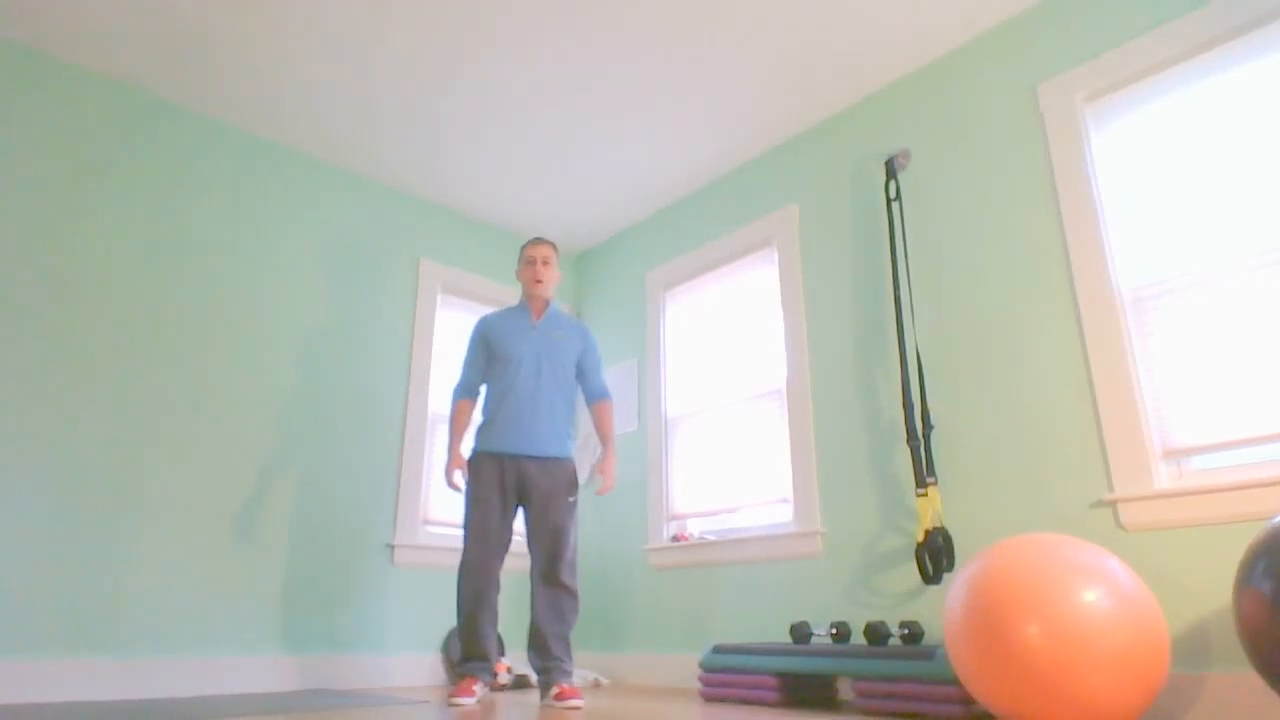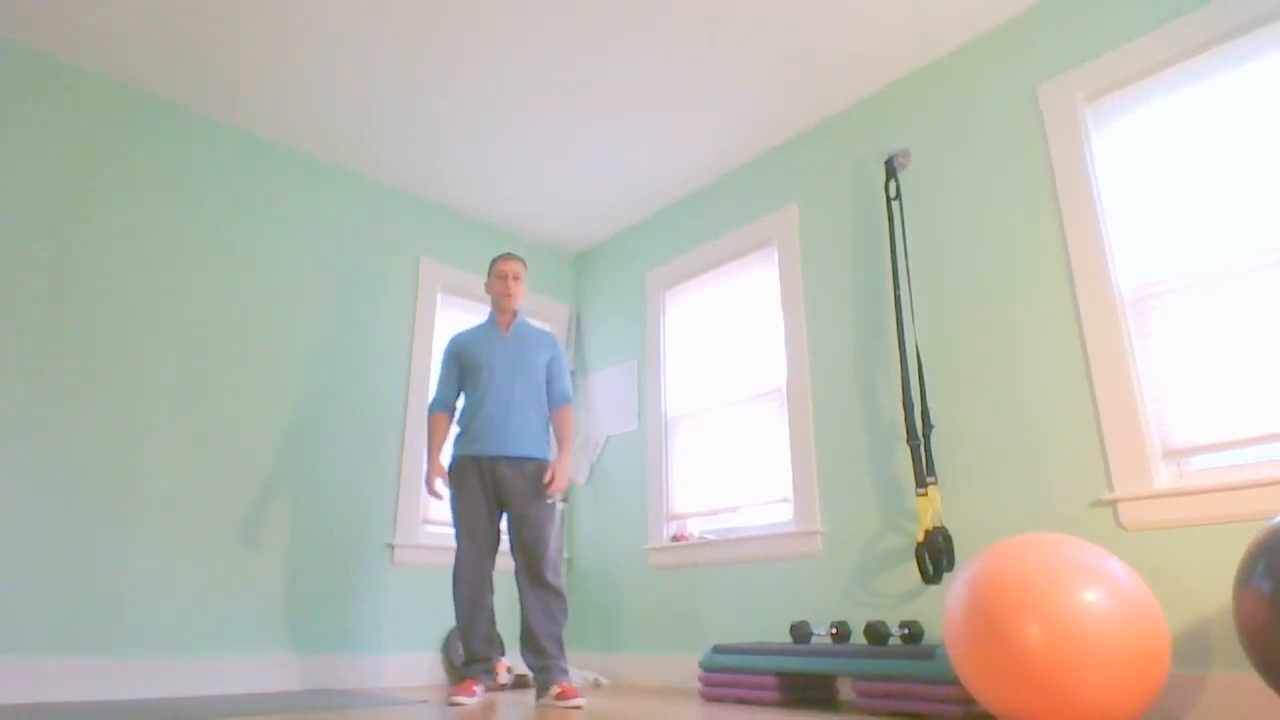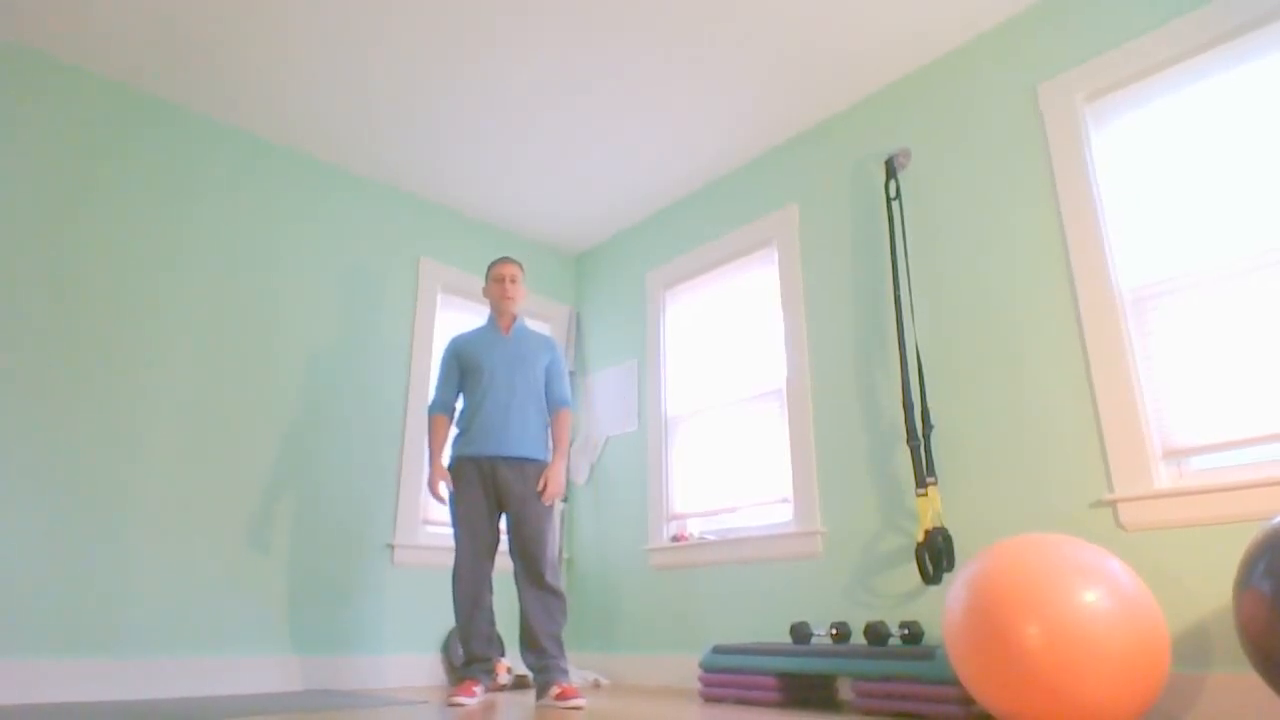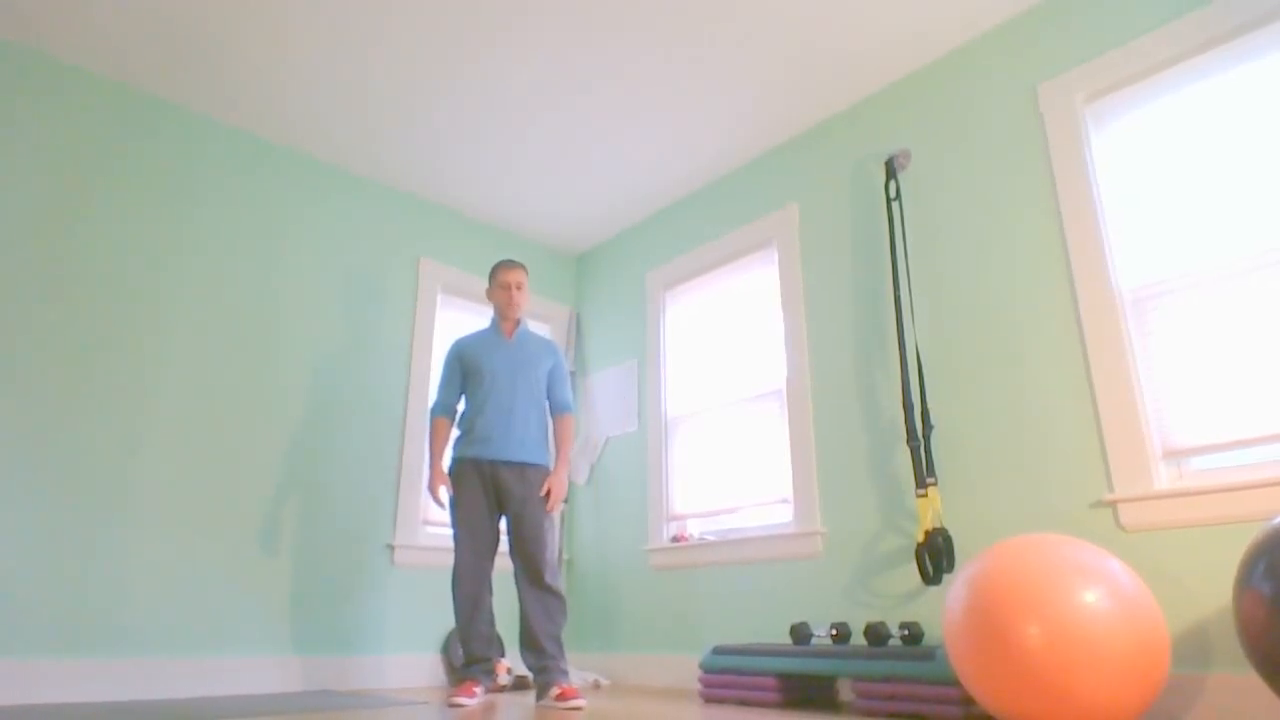
dt=1s
person 1, frame 1
left shoulder: (578, 334)
right shoulder: (490, 327)
left elbow: (597, 394)
right elbow: (467, 390)
left wrist: (608, 449)
right wrist: (455, 447)
left hip: (554, 463)
right hip: (492, 459)
left knee: (556, 569)
right knee: (479, 564)
left ankle: (555, 676)
right ankle: (476, 670)
person 1, frame 2
left shoulder: (547, 343)
right shoulder: (462, 343)
left elbow: (562, 401)
right elbow: (442, 405)
left wrist: (564, 455)
right wrist: (433, 458)
left hip: (530, 464)
right hip: (471, 464)
left knee: (540, 566)
right knee: (473, 567)
left ankle: (551, 675)
right ankle: (478, 672)
person 1, frame 3
left shoulder: (545, 347)
right shoulder: (461, 346)
left elbow: (560, 405)
right elbow: (442, 406)
left wrist: (559, 462)
right wrist: (436, 461)
left hip: (529, 465)
right hip: (471, 464)
left knee: (539, 566)
right knee: (472, 567)
left ankle: (551, 675)
right ankle: (477, 672)
person 1, frame 4
left shoulder: (548, 351)
right shoulder: (465, 348)
left elbow: (563, 411)
right elbow: (443, 410)
left wrist: (561, 468)
right wrist: (436, 465)
left hip: (530, 469)
right hip: (472, 468)
left knee: (539, 569)
right knee: (471, 569)
left ankle: (551, 676)
right ankle: (477, 673)
